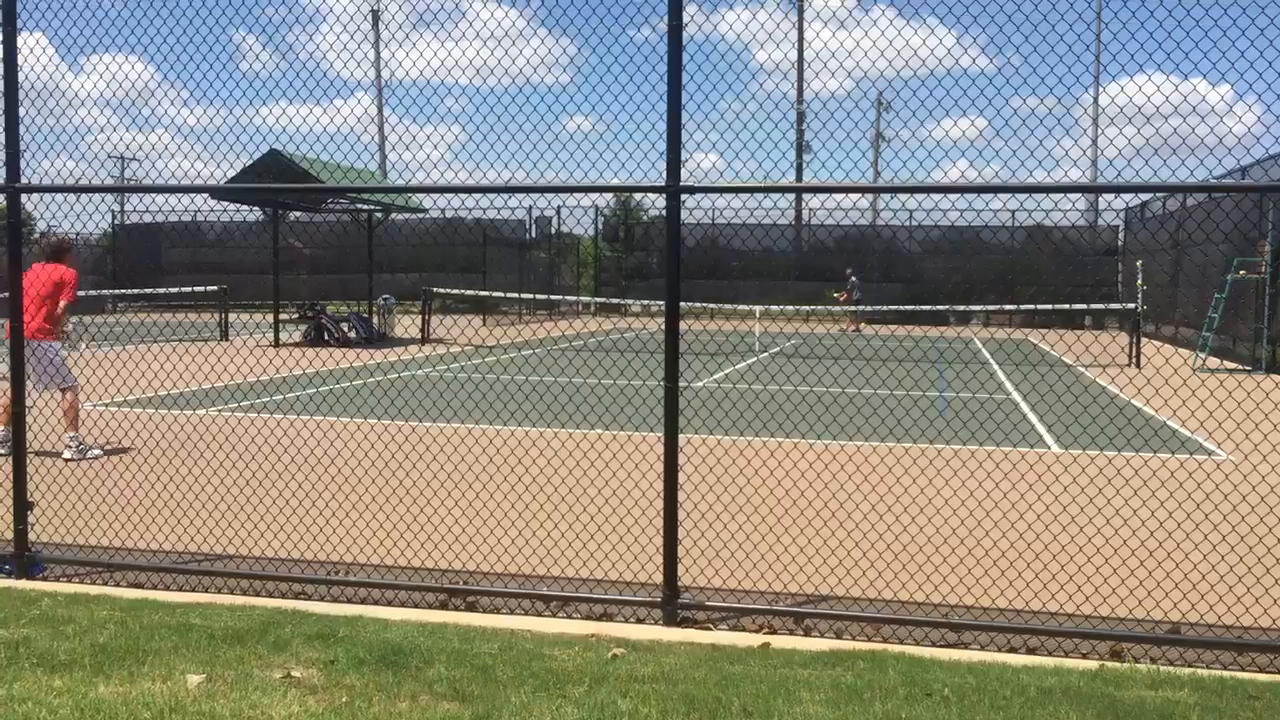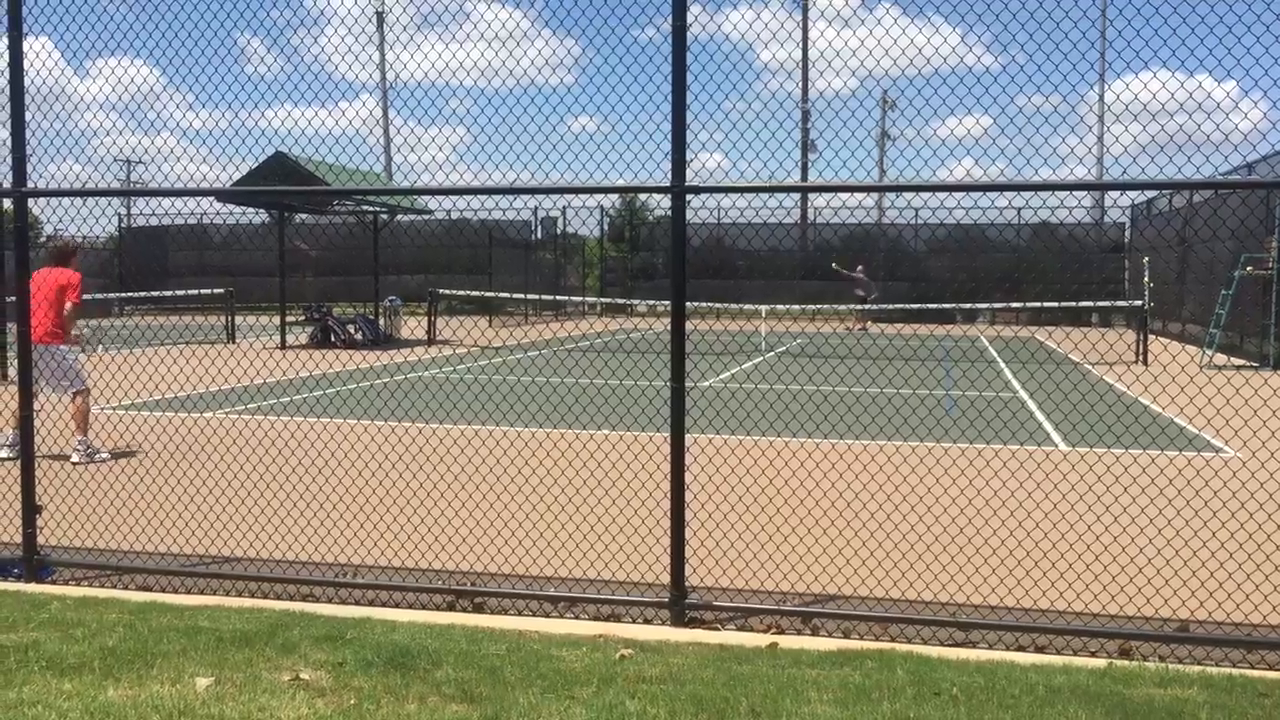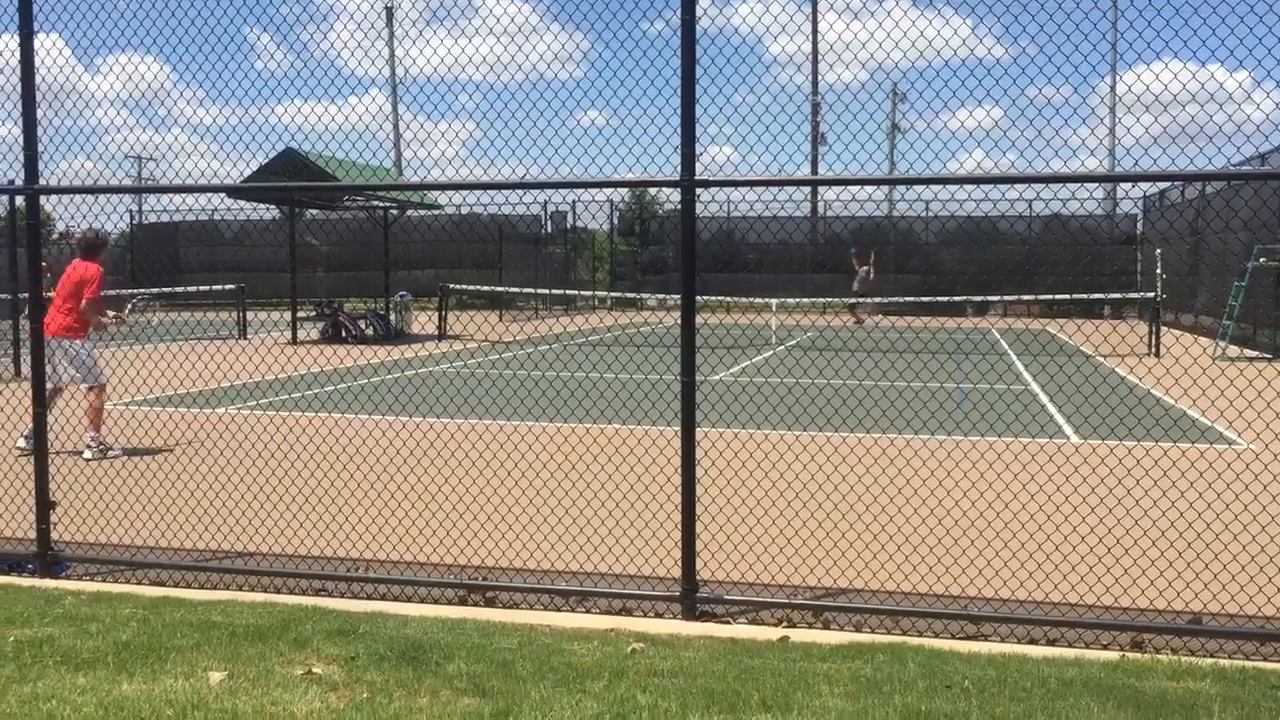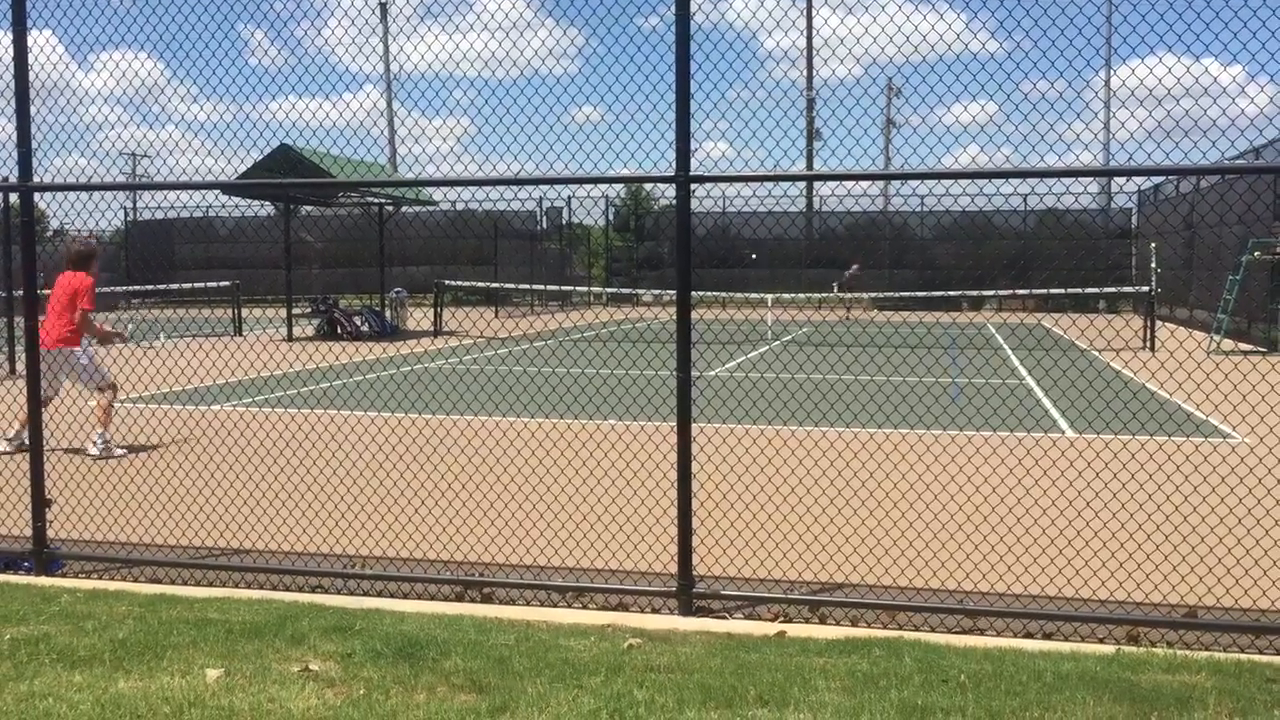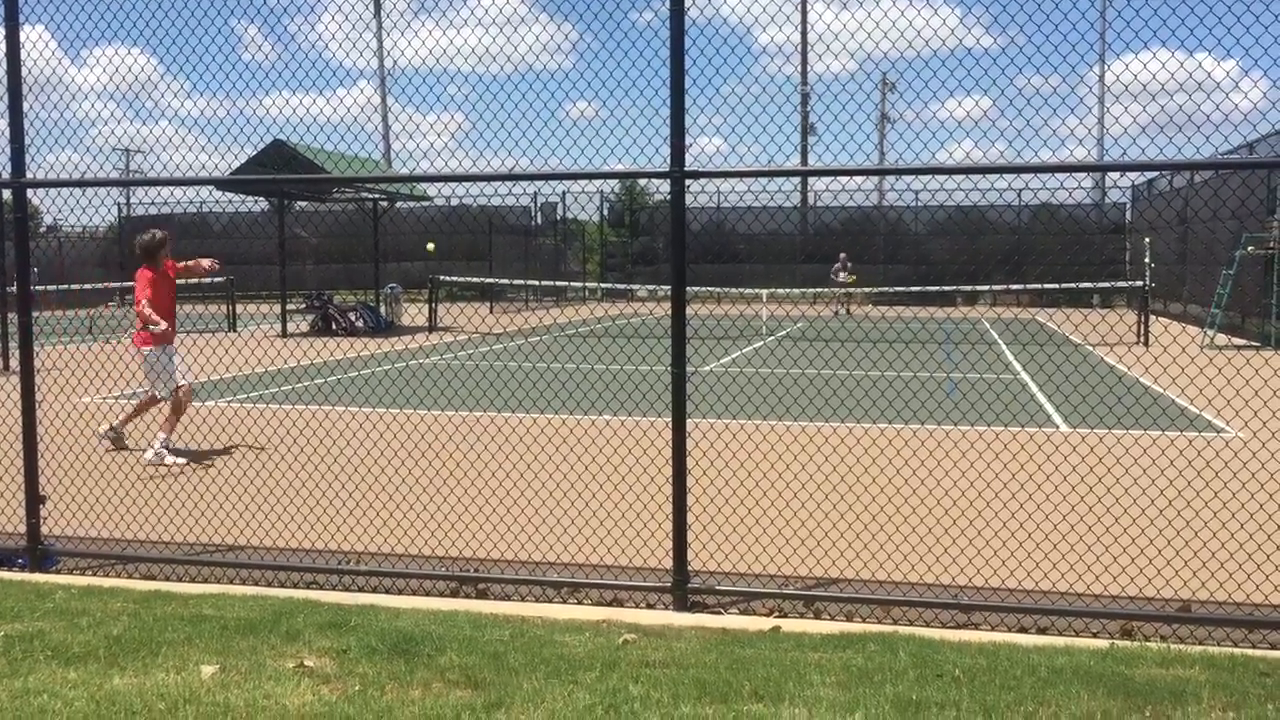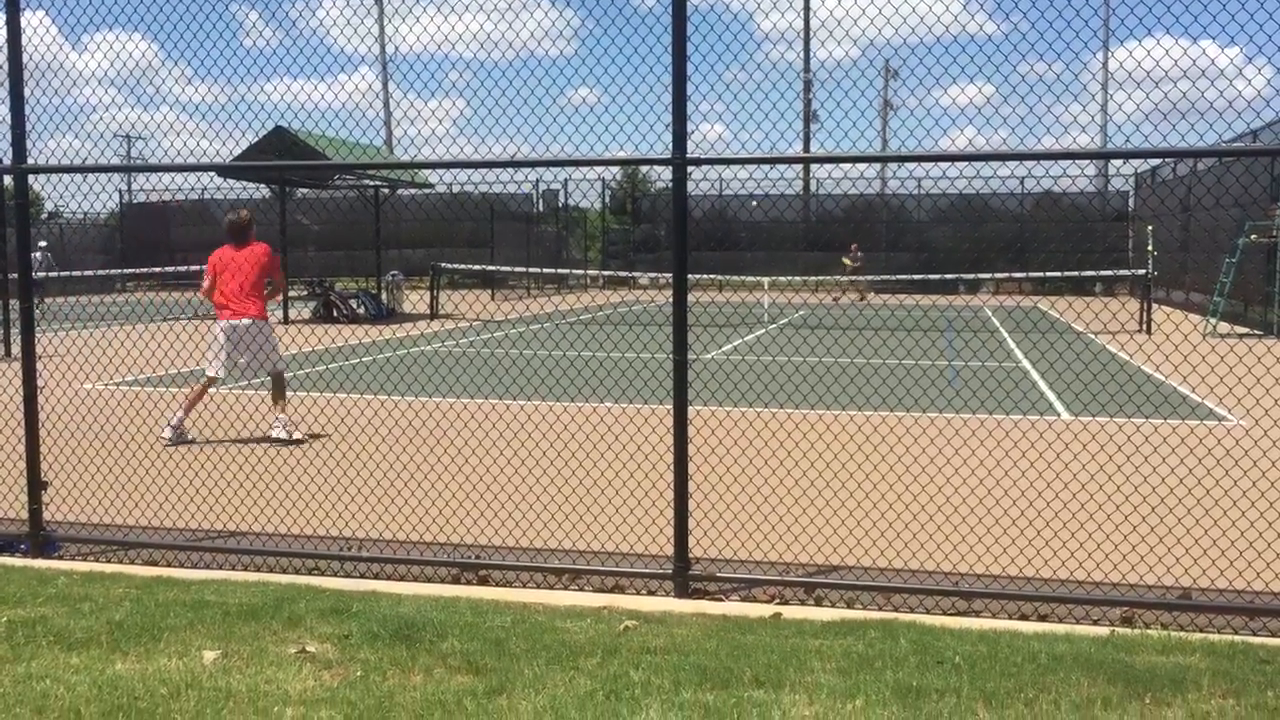
dt=0.7s
person 1, frame 1
left shoulder: (32, 269)
right shoulder: (68, 274)
left elbow: (28, 302)
right elbow: (61, 311)
right wrist: (57, 330)
right hip: (41, 337)
right knee: (69, 387)
right ankle: (73, 445)
person 1, frame 2
left shoulder: (37, 275)
right shoulder: (73, 276)
left elbow: (39, 308)
right elbow: (68, 313)
right wrist: (68, 334)
left hip: (27, 339)
right hip: (50, 342)
right knee: (80, 390)
right ankle: (82, 448)
person 1, frame 3
left shoulder: (75, 264)
right shoulder: (95, 271)
right elbow: (85, 308)
left wrist: (105, 315)
right wrist: (99, 323)
left hip: (49, 332)
right hip: (69, 336)
left knee: (54, 387)
right knee: (97, 385)
left ankle: (30, 435)
right ankle: (94, 444)
person 1, frame 4
left shoulder: (65, 277)
right shoulder: (86, 281)
right elbow: (81, 320)
left wrist: (103, 331)
right wrist: (102, 334)
left hip: (46, 344)
right hip: (68, 346)
left knee: (44, 396)
right knee: (107, 387)
left ankle: (13, 439)
right ankle: (100, 442)
person 1, frame 5
left shoulder: (167, 266)
right shoulder: (147, 276)
left elbow: (185, 268)
right elbow: (144, 307)
left wrist: (202, 262)
right wrist: (158, 322)
left hip: (164, 344)
right hip: (153, 346)
left knee: (156, 395)
right knee: (183, 393)
left ankle: (115, 428)
right ankle: (158, 449)
person 1, frame 6
left shoulder: (217, 256)
right shoulder: (264, 251)
left elbow: (206, 291)
right elbow: (280, 286)
left hip: (225, 322)
right hip: (255, 320)
left knee: (210, 378)
right knee: (277, 372)
left ankle: (175, 426)
right ankle: (280, 425)
